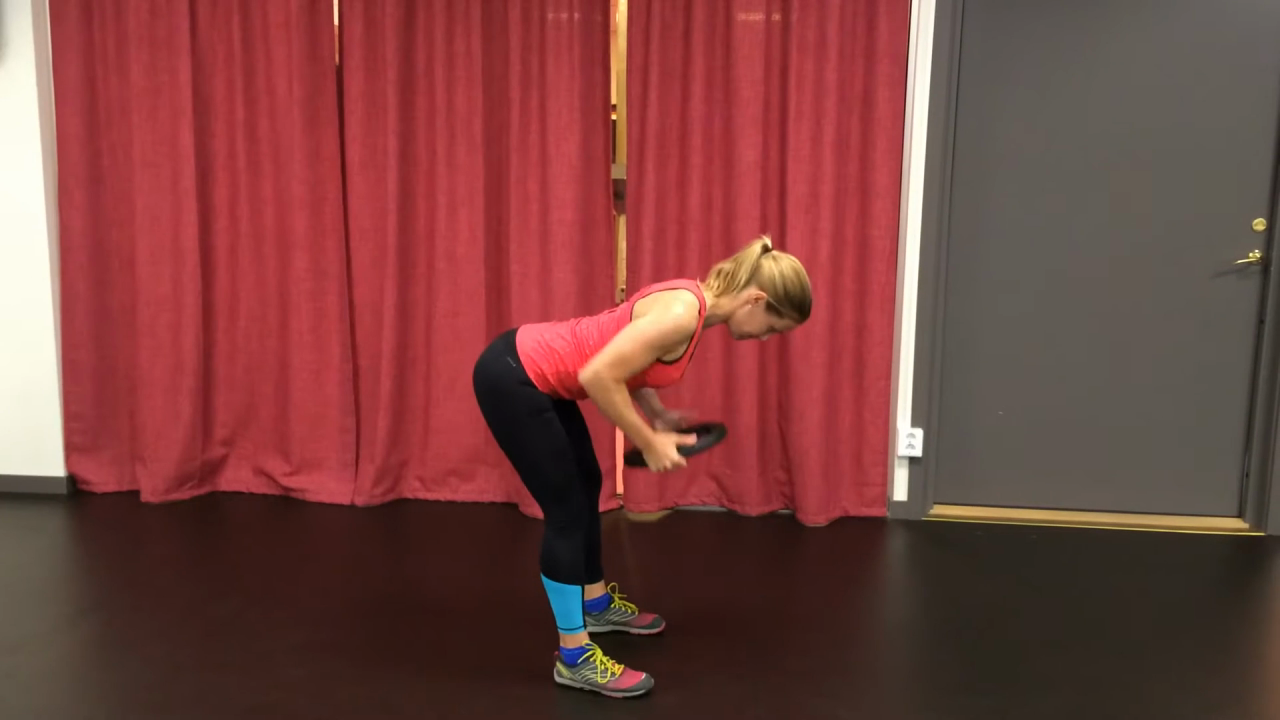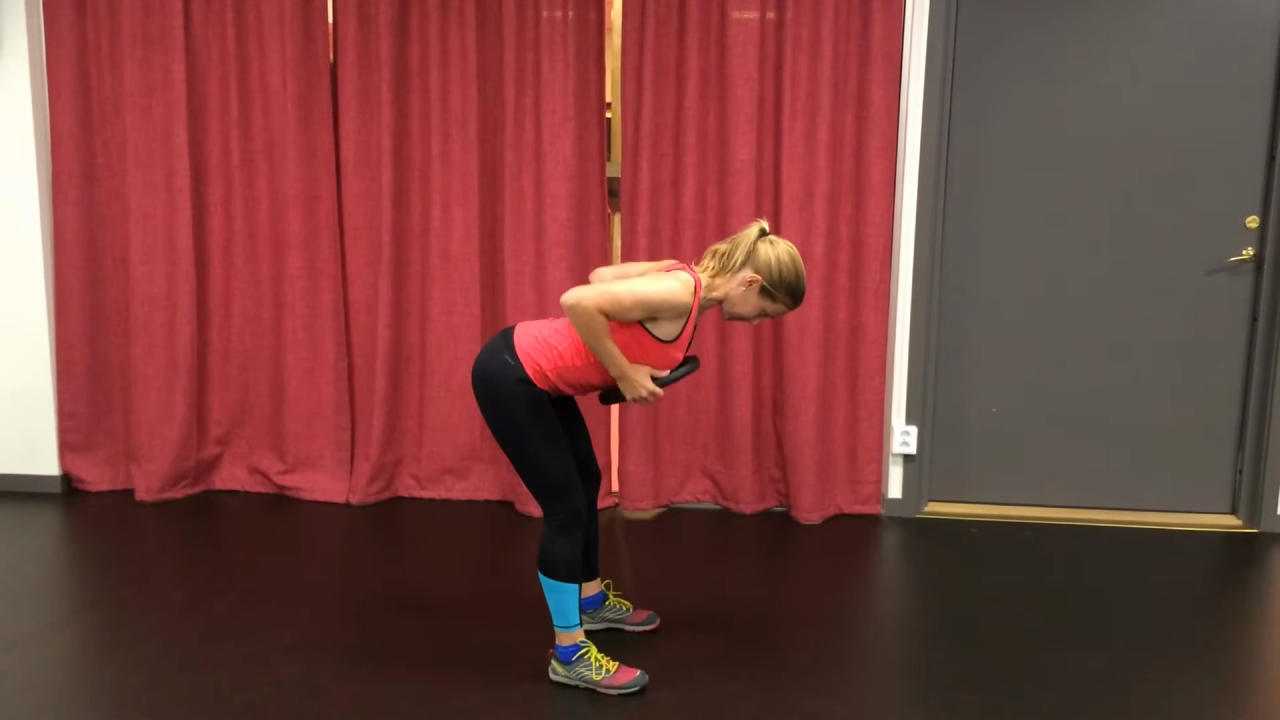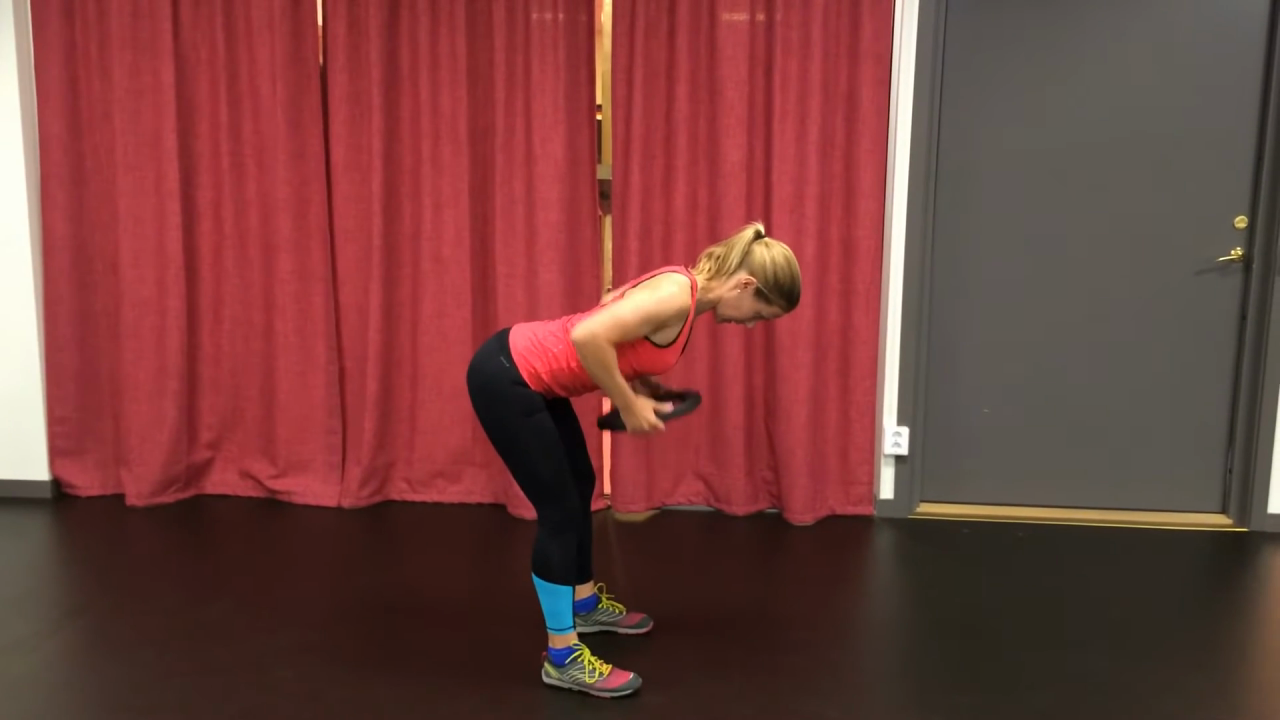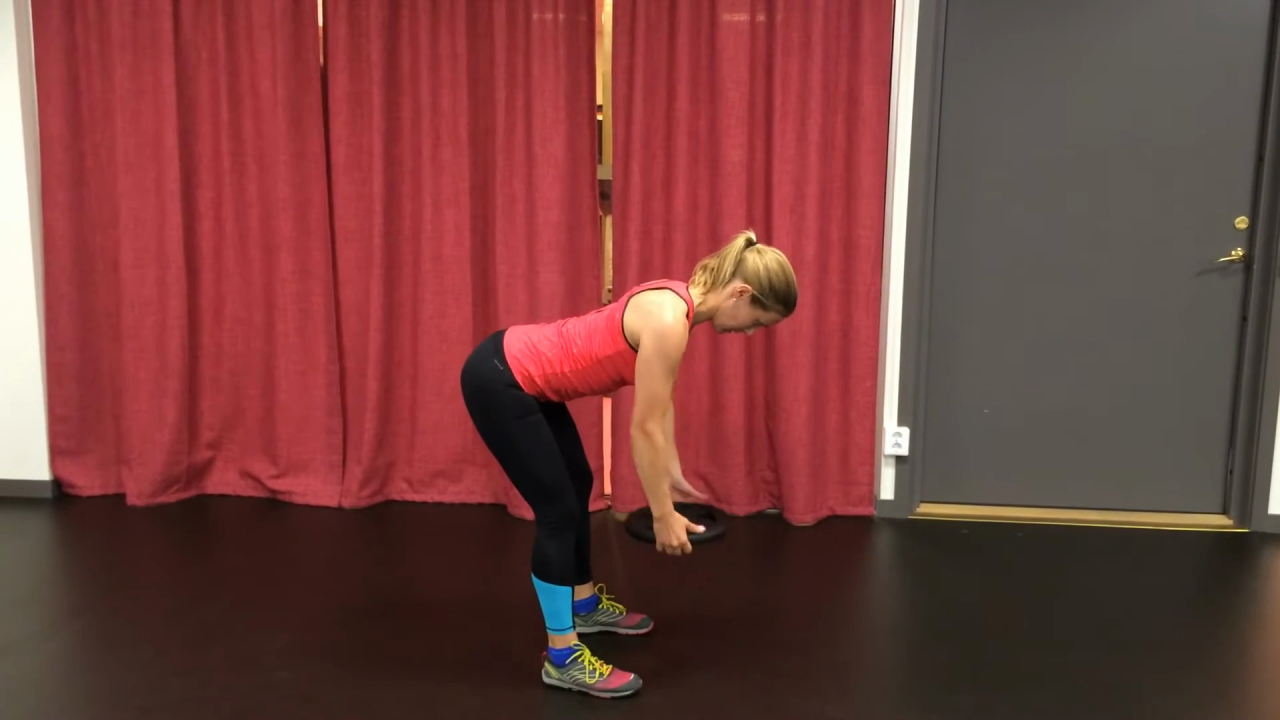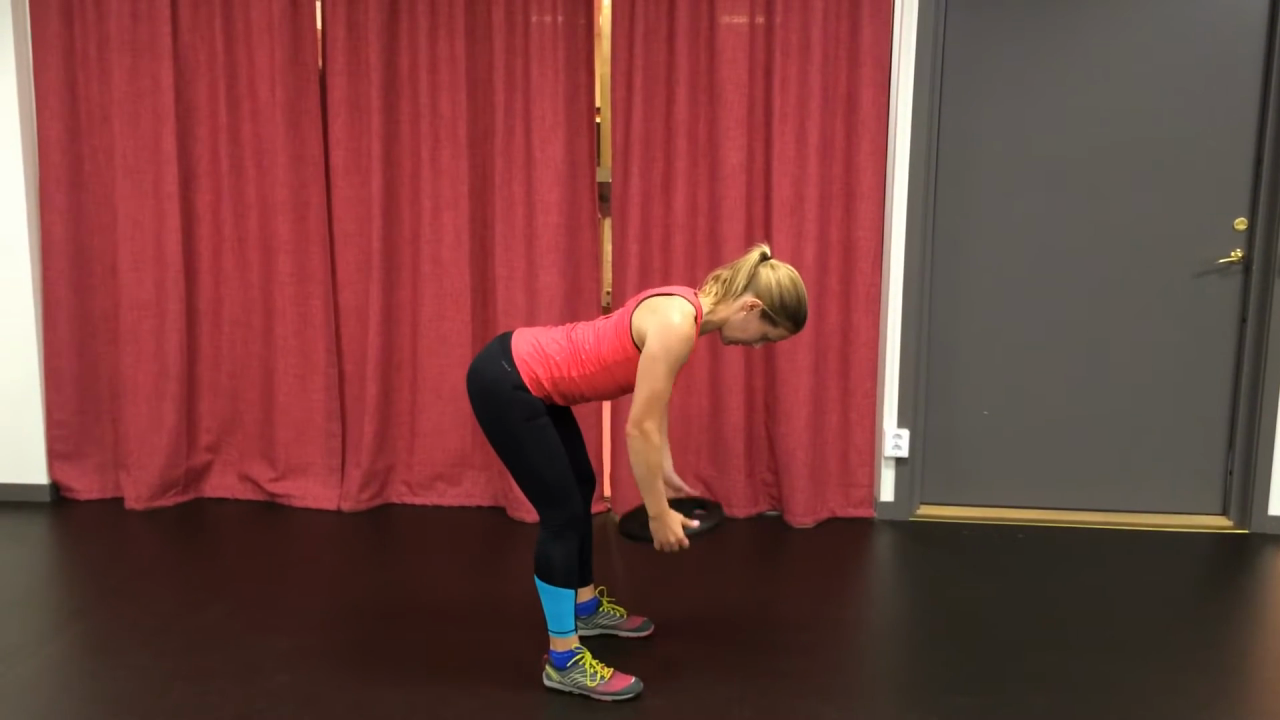
dt=1s
person 1, frame 1
left shoulder: (692, 300)
right shoulder: (681, 316)
right elbow: (597, 377)
left wrist: (658, 418)
right wrist: (649, 443)
left hip: (535, 372)
right hip: (511, 377)
left knee: (586, 485)
right knee: (567, 508)
left ankle: (596, 603)
right ankle: (574, 657)
person 1, frame 2
left shoulder: (684, 279)
right shoulder: (677, 293)
left elbow: (600, 276)
right elbow: (577, 300)
left wrist: (636, 360)
right wrist: (625, 374)
left hip: (534, 369)
right hip: (510, 375)
left knee: (586, 484)
right knee: (566, 507)
left ankle: (592, 601)
right ankle: (569, 654)
person 1, frame 3
left shoulder: (683, 287)
right shoulder: (677, 297)
right elbow: (584, 336)
left wrist: (641, 387)
right wrist: (630, 403)
left hip: (529, 371)
right hip: (505, 377)
left knee: (580, 486)
right knee: (560, 509)
left ankle: (585, 604)
right ankle: (562, 657)
person 1, frame 4
left shoulder: (680, 305)
right shoulder: (668, 321)
left elbow: (659, 406)
right elbow: (646, 428)
left wrist: (674, 476)
right wrist: (663, 515)
left hip: (523, 372)
right hip: (499, 379)
left knee: (577, 487)
right knee: (558, 510)
left ankle: (585, 604)
right ankle: (563, 658)
person 1, frame 5
left shoulder: (686, 308)
right shoulder: (677, 323)
left elbow: (647, 405)
right elbow: (640, 427)
left wrist: (664, 472)
right wrist: (660, 514)
left hip: (527, 372)
right hip: (505, 380)
left knee: (580, 488)
right knee: (563, 512)
left ankle: (586, 606)
right ankle: (564, 660)
